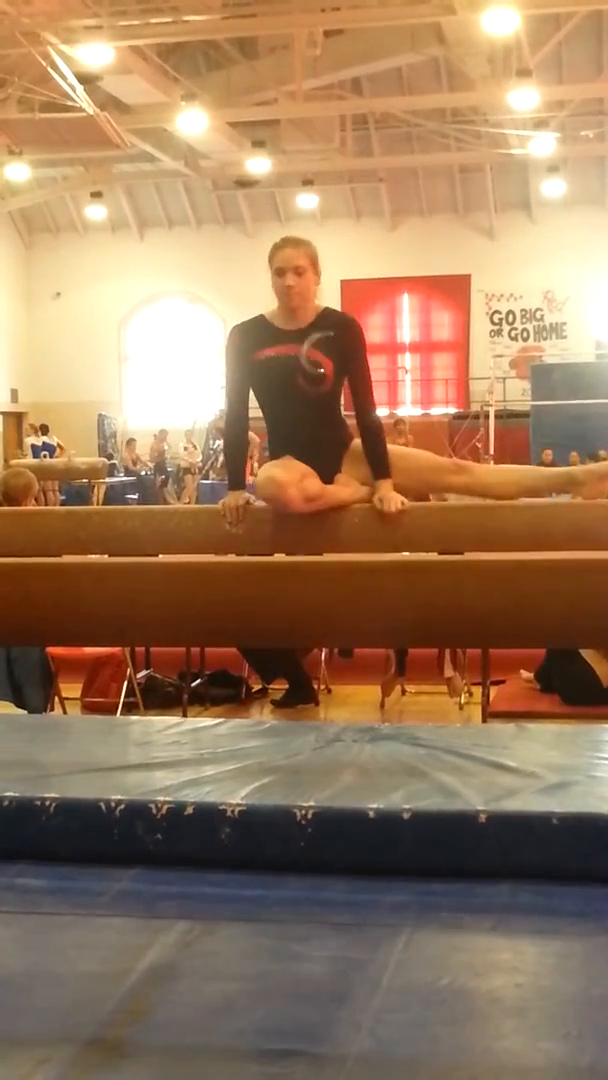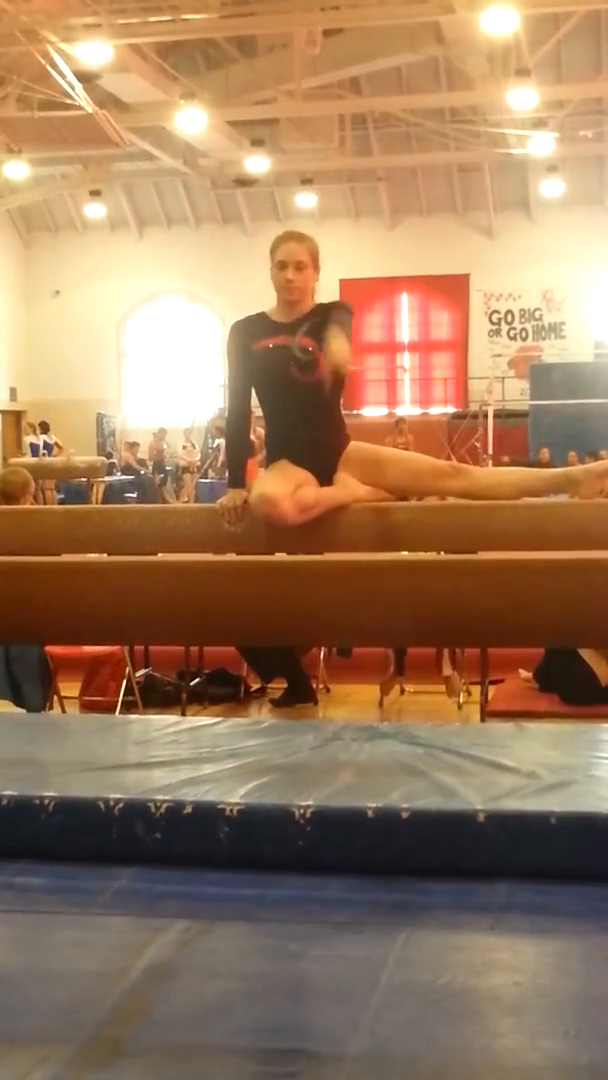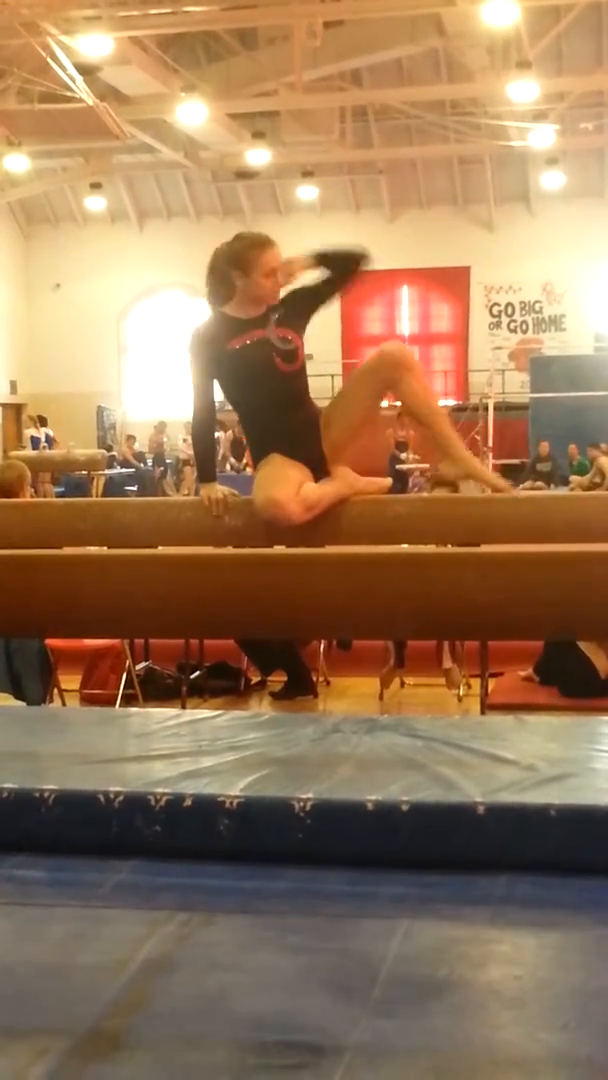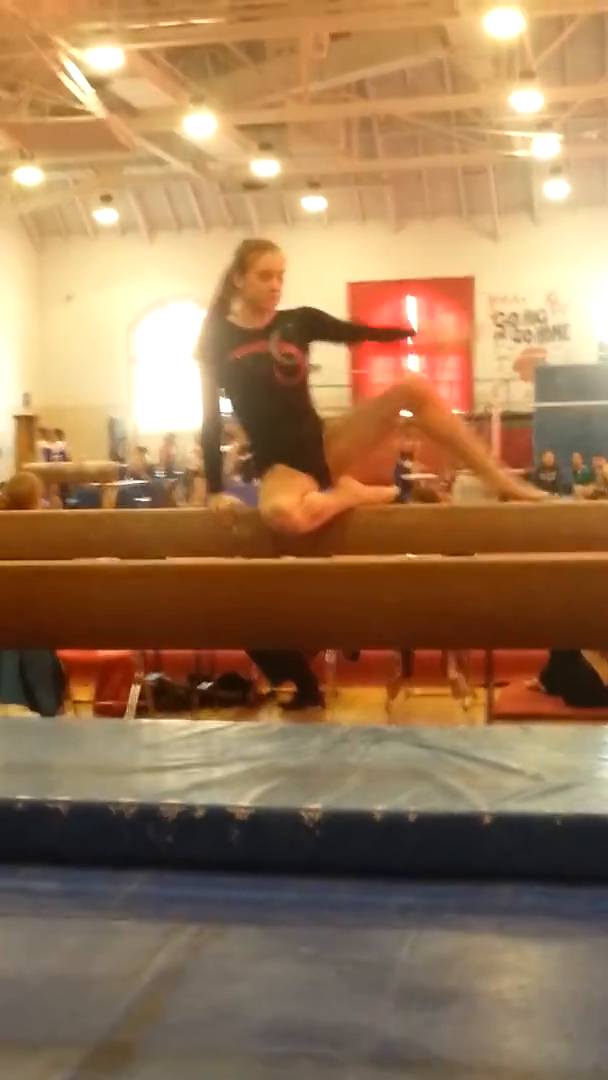
dt=0.7s
person 1, frame 1
left shoulder: (342, 328)
right shoulder: (246, 337)
left elbow: (366, 410)
right elbow: (235, 415)
left wrist: (385, 480)
right wrist: (235, 487)
left hip: (343, 451)
right hip: (291, 460)
left knee: (456, 471)
right knee: (274, 486)
left ankle: (575, 478)
right ankle: (358, 492)
person 1, frame 2
left shoulder: (330, 315)
right shoulder: (245, 332)
left elbow: (342, 322)
right elbow: (237, 410)
left wrist: (338, 335)
right wrist: (235, 484)
left hip: (339, 450)
right hip: (288, 460)
left knee: (450, 474)
right knee: (270, 502)
left ankle: (572, 477)
right ankle: (354, 491)
person 1, frame 3
left shoulder: (290, 308)
right shoulder: (209, 335)
left elbow: (356, 259)
right elbow: (203, 411)
left wrist: (307, 262)
right wrist: (208, 480)
left hip: (322, 434)
right hip: (276, 455)
left knee: (395, 355)
right knee: (277, 505)
left ankle: (462, 461)
right ankle: (345, 483)
person 1, frame 4
left shoulder: (297, 322)
right shoulder: (217, 339)
left elbow: (357, 333)
right elbow: (210, 417)
left wrist: (415, 334)
right wrist: (216, 490)
left hip: (326, 446)
right hip: (281, 466)
left knee: (414, 388)
right knee: (282, 514)
left ankle: (498, 478)
right ankle: (351, 494)
